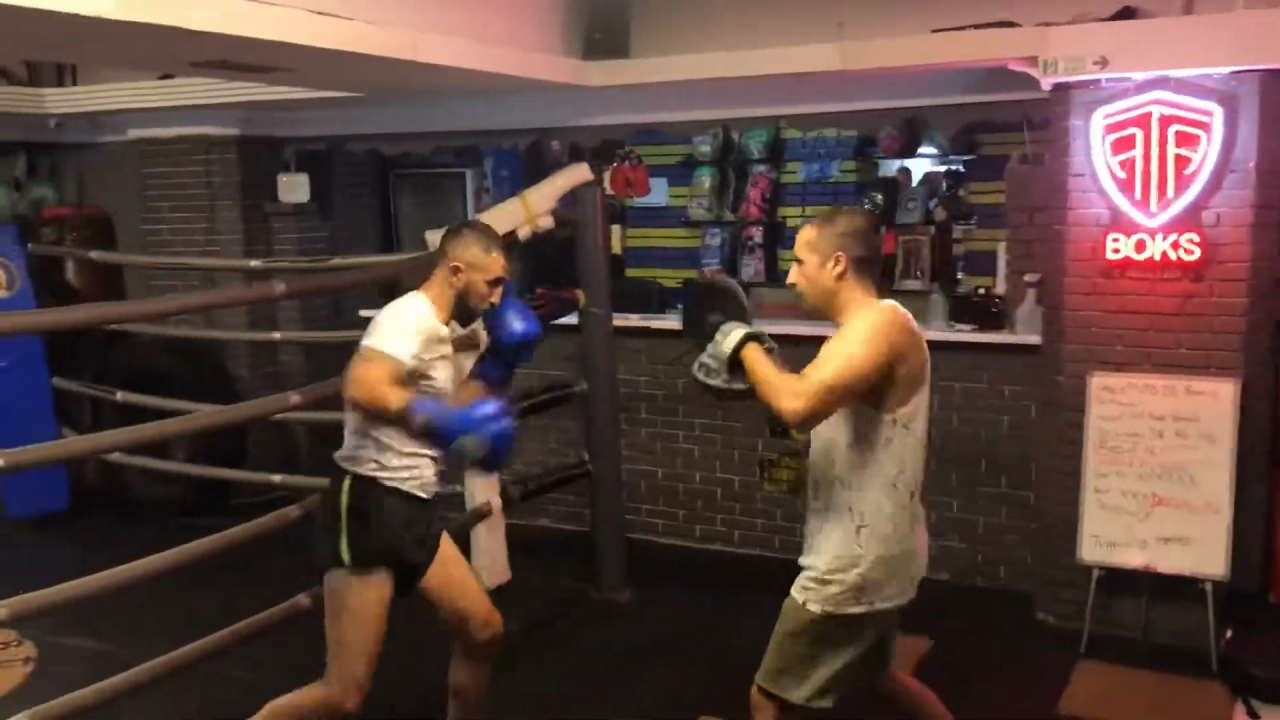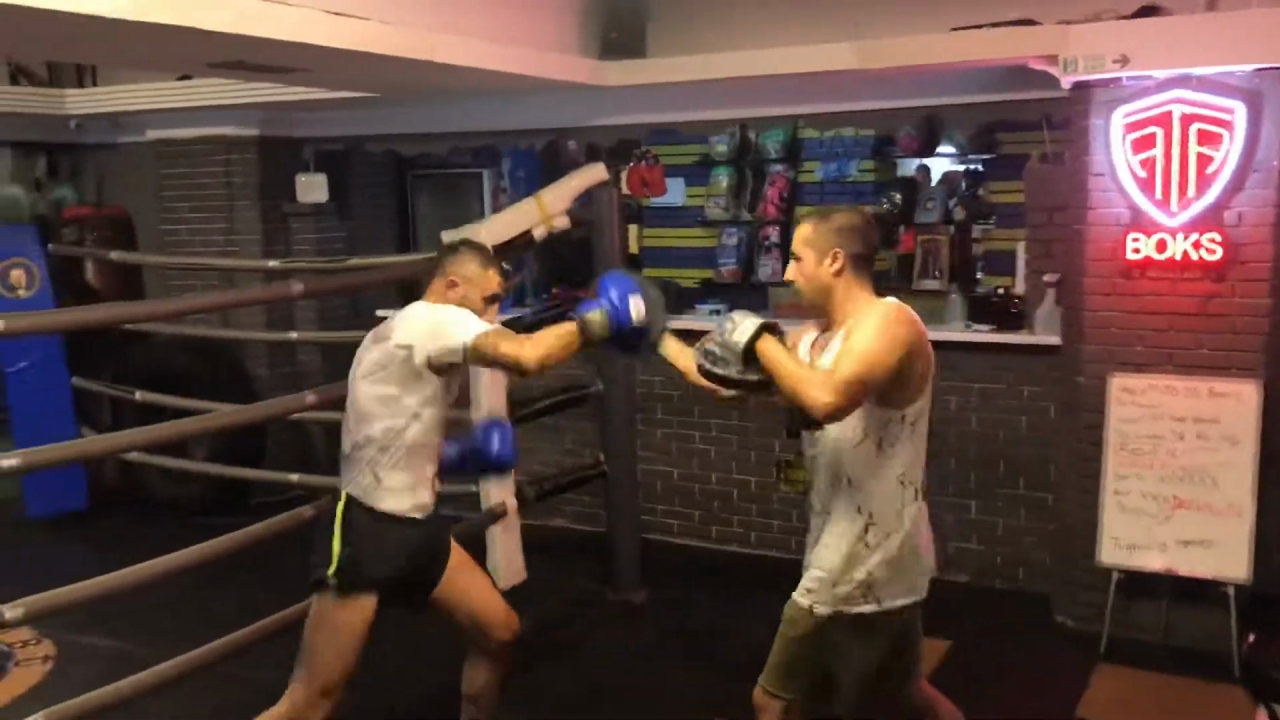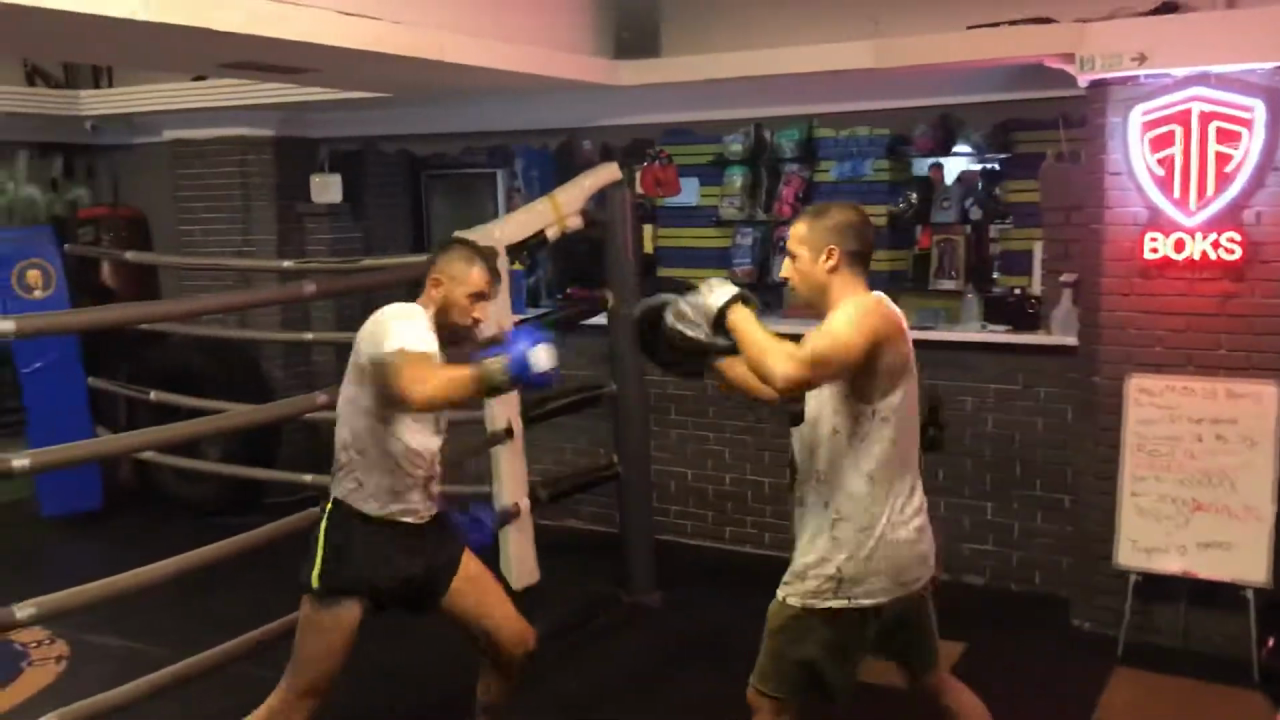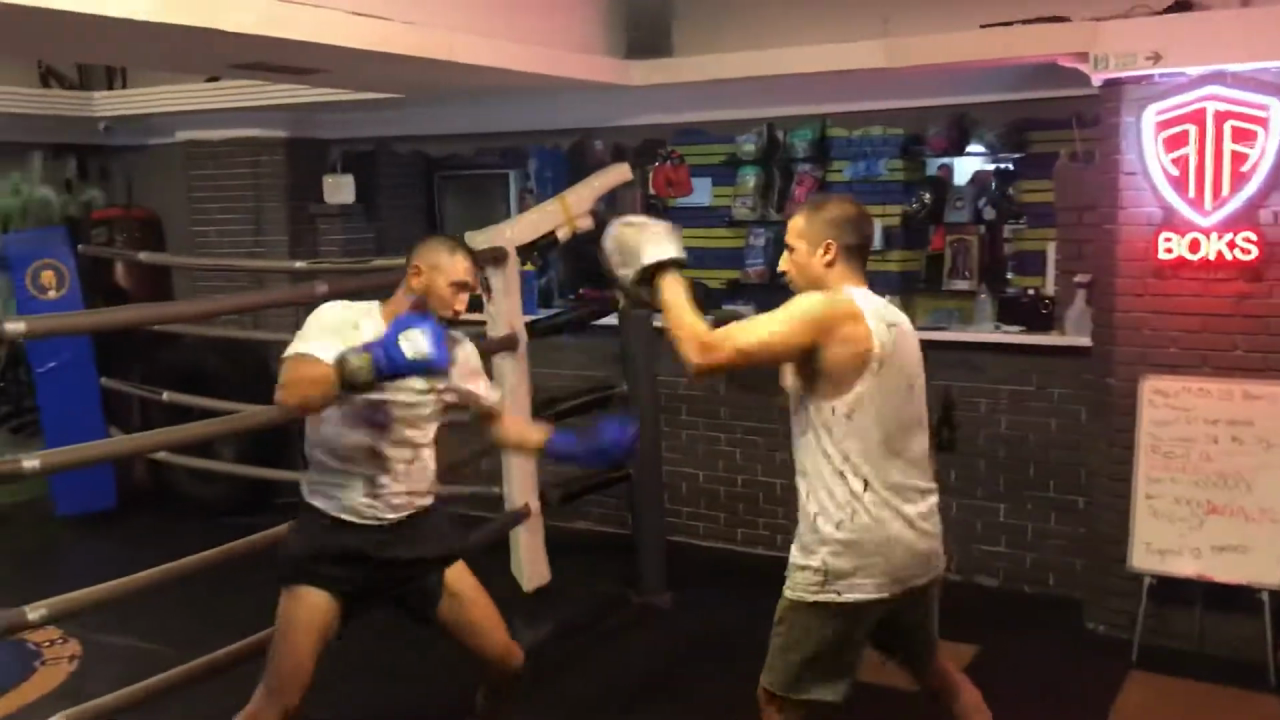
dt=0.1s
person 1, frame 1
left shoulder: (881, 324)
right shoulder: (845, 339)
left elbow: (797, 406)
left wrist: (742, 346)
left hip: (854, 563)
right hip: (880, 554)
right knee: (874, 675)
person 1, frame 2
left shoulder: (887, 322)
right shoulder: (823, 340)
left elbow: (827, 400)
right elbow: (731, 386)
left wrist: (756, 339)
left hip: (864, 563)
right hip: (880, 554)
person 1, frame 3
left shoulder: (867, 313)
right shoulder: (840, 328)
left elbow: (788, 373)
right elbow: (775, 390)
left wrist: (728, 306)
left hip: (849, 563)
right hip: (900, 549)
right knee: (927, 675)
person 1, frame 4
left shoulder: (826, 312)
right shoulder: (890, 320)
left elbow: (703, 354)
left wrist: (660, 269)
left hip: (846, 557)
right hip: (917, 544)
right knee: (932, 669)
person 2, frame 1
left shoulder: (455, 327)
right shoulder: (412, 316)
left elbow: (461, 398)
right elbow: (364, 390)
left wrist: (500, 360)
right wrist: (447, 420)
left hip: (411, 507)
right hip: (373, 503)
left knee: (484, 630)
person 2, frame 2
left shoulder: (413, 332)
right shoulder: (428, 322)
right elbow: (524, 358)
left wrist: (461, 455)
right wrist: (603, 317)
left hip: (411, 521)
right hip: (367, 528)
left knee: (500, 630)
person 2, frame 3
left shoulder: (427, 343)
right shoulder: (398, 323)
right elbow: (417, 392)
right wrist: (506, 367)
left hip: (419, 526)
right hip: (362, 529)
left knee: (515, 643)
person 2, frame 4
left shoulder: (452, 350)
right shoulder: (337, 320)
left elbow: (499, 422)
right elbow: (292, 395)
left wrist: (576, 444)
right wrist: (374, 360)
left hip: (414, 528)
right hip: (333, 530)
left knee: (506, 660)
